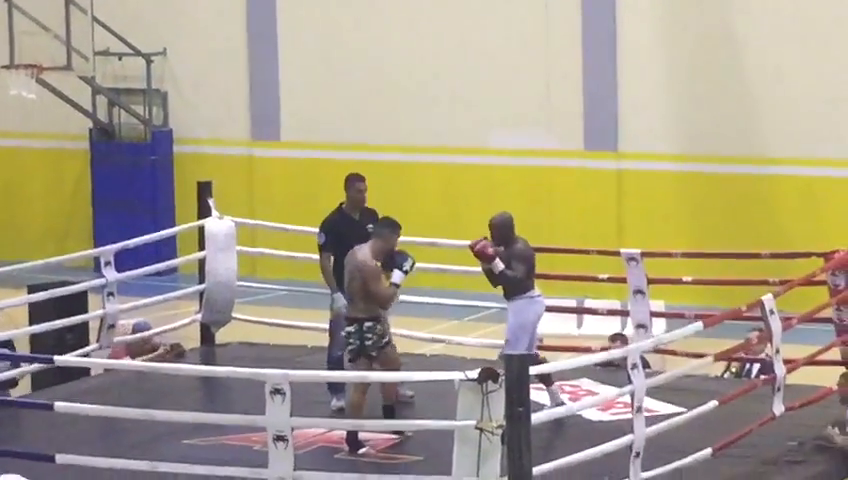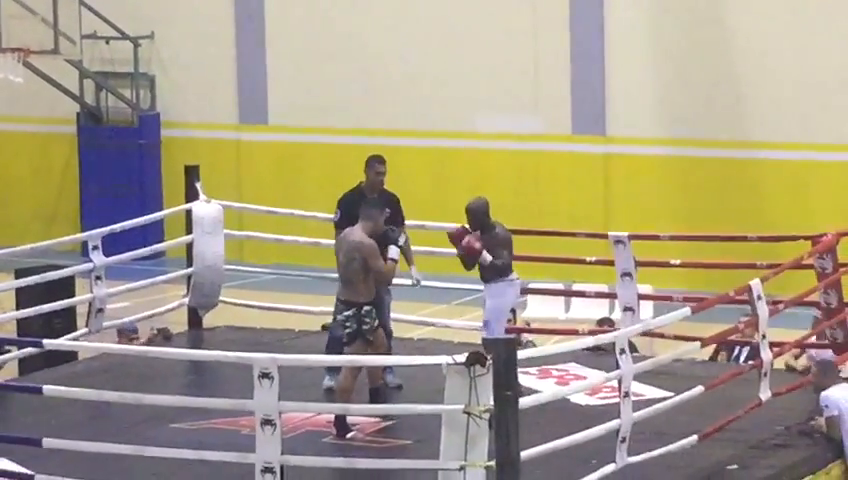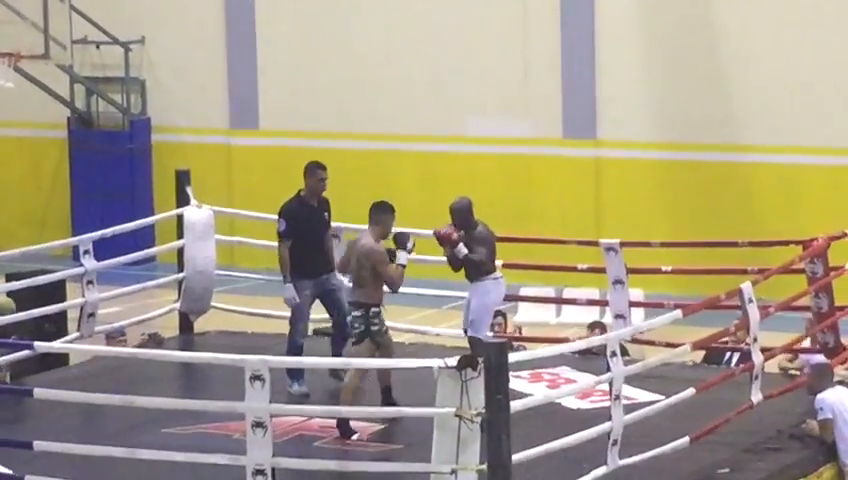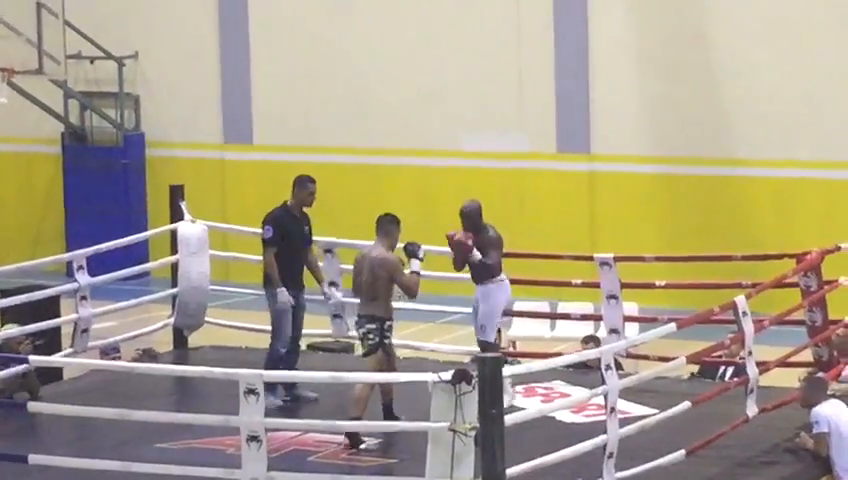
dt=0.7s
person 1, frame 1
left shoulder: (358, 252)
right shoulder: (367, 263)
right elbow: (385, 301)
left wrist: (388, 267)
right wrist: (400, 272)
left hip: (368, 322)
right hip: (361, 326)
left knee: (393, 365)
right knee: (362, 383)
left ankle: (390, 419)
right ankle: (352, 439)
person 1, frame 2
left shoulder: (345, 235)
right shoulder: (365, 244)
right elbow: (386, 276)
left wrist: (386, 245)
right wrist: (395, 248)
left hip: (353, 305)
right hip: (357, 310)
left knee: (380, 348)
right knee: (353, 367)
left ankle: (377, 402)
right ankle: (340, 422)
person 1, frame 3
left shoulder: (357, 242)
right shoulder: (375, 249)
left elbow: (342, 267)
right elbow: (395, 284)
right wrist: (403, 253)
left hip: (365, 308)
right hip: (366, 311)
left knee: (386, 348)
right knee: (359, 368)
left ankle: (388, 401)
right ankle: (343, 423)
person 1, frame 4
left shoulder: (363, 256)
right shoulder: (389, 260)
right elbow: (412, 291)
right wrist: (415, 261)
left hip: (365, 319)
right hip: (378, 323)
left knee: (389, 364)
left ankle: (389, 414)
right ankle: (352, 433)
person 2, frame 1
left shoulder: (371, 216)
right shoulder: (332, 222)
right elbow: (325, 261)
right wrist: (335, 294)
right hip: (345, 292)
right knee: (338, 345)
right ankle: (337, 394)
person 2, frame 2
left shoulder: (391, 200)
right shoulder: (349, 200)
left elbow: (400, 234)
right elbow: (340, 238)
left wrist: (412, 267)
left knee: (383, 324)
left ankle: (385, 370)
right ankle: (331, 373)
person 2, frame 3
left shoulder: (324, 204)
right shoulder: (290, 209)
right elbow: (283, 248)
left wrist: (334, 270)
right wrist: (287, 284)
left hip: (326, 275)
right hip: (302, 279)
left knee: (345, 319)
right knee: (299, 330)
right ankle: (295, 379)
person 2, frame 4
left shoulder: (304, 218)
right shoulder: (276, 218)
right elbow: (269, 256)
left wrist: (322, 283)
right wrist: (280, 289)
left hip: (297, 288)
right hip: (279, 289)
left knee: (294, 340)
right knee: (281, 340)
left ankle: (290, 387)
right ankle: (268, 390)
person 3, frame 1
left shoulder: (520, 250)
right shoulder: (506, 249)
left elbow: (517, 280)
right elbow: (496, 281)
left wrist: (495, 262)
right wrist: (486, 262)
left hip: (525, 304)
right hip: (524, 303)
right knee: (530, 354)
right ankle: (556, 400)
person 3, frame 2
left shoulder: (499, 235)
right shoulder: (477, 231)
left elbow: (505, 268)
right elbow: (468, 265)
left wrist: (482, 255)
right wrist: (460, 247)
left hip: (503, 287)
right hip: (492, 287)
left knee: (490, 339)
right knee: (494, 337)
person 3, frame 3
left shoulder: (480, 233)
right shoulder: (464, 233)
left elbow: (480, 264)
right elbow: (456, 267)
left wrist: (457, 246)
right wrist: (447, 246)
left hip: (488, 286)
right hip: (479, 285)
left knee: (475, 336)
right knee: (469, 331)
person 3, frame 4
left shoulder: (491, 236)
right shoulder: (468, 234)
left elbow: (493, 267)
right elbow: (458, 267)
left wrist: (471, 251)
right wrist: (456, 248)
left hip: (494, 287)
right hip: (482, 287)
left knee: (486, 340)
right knee: (485, 339)
left ankle: (504, 389)
right ankle: (500, 385)
